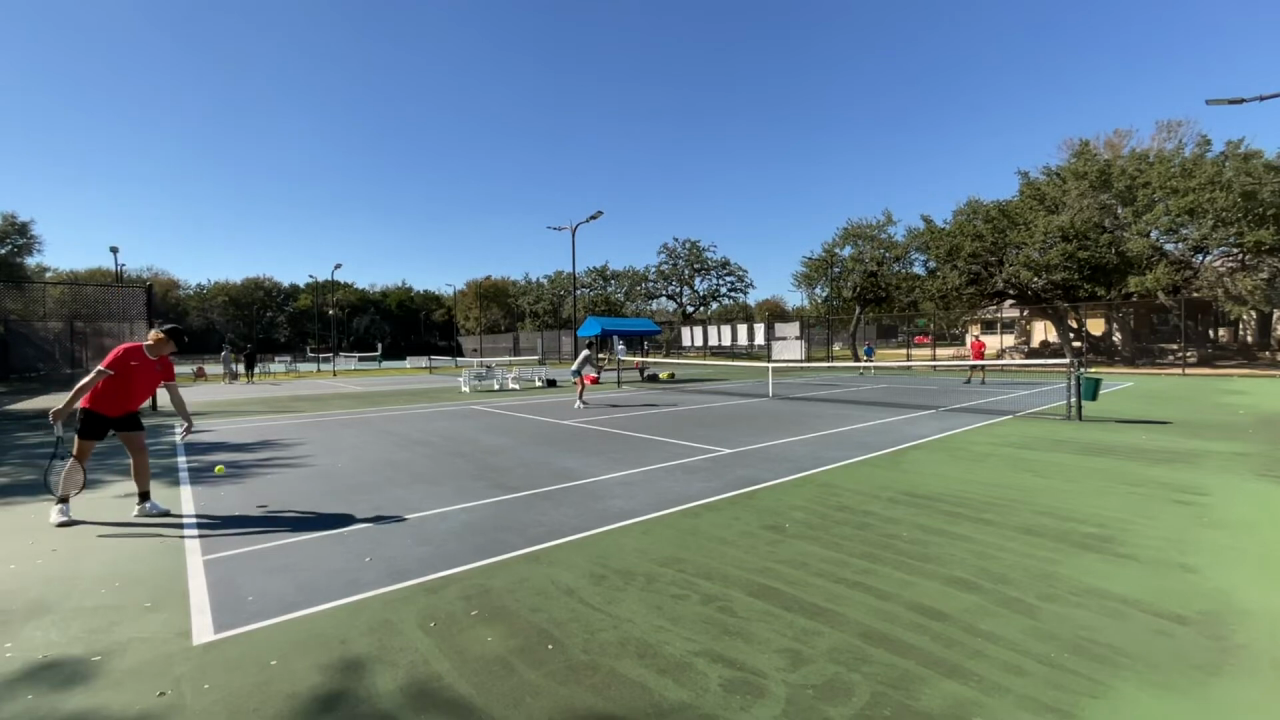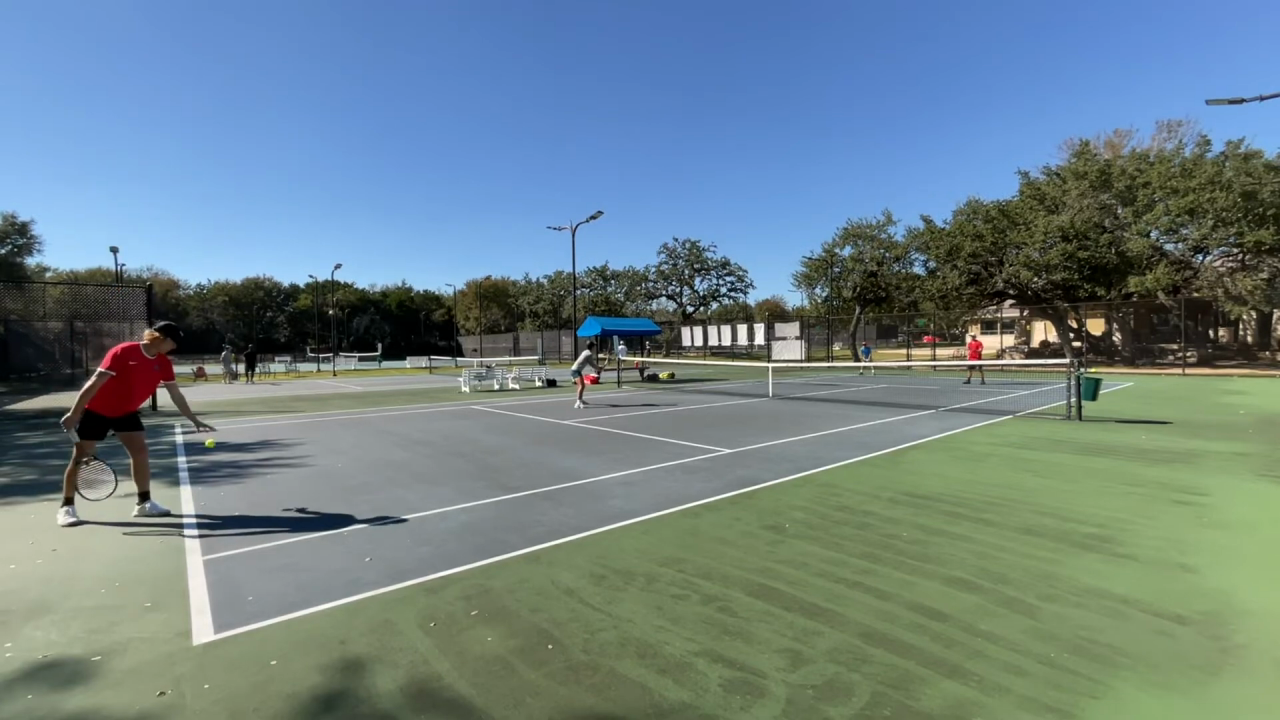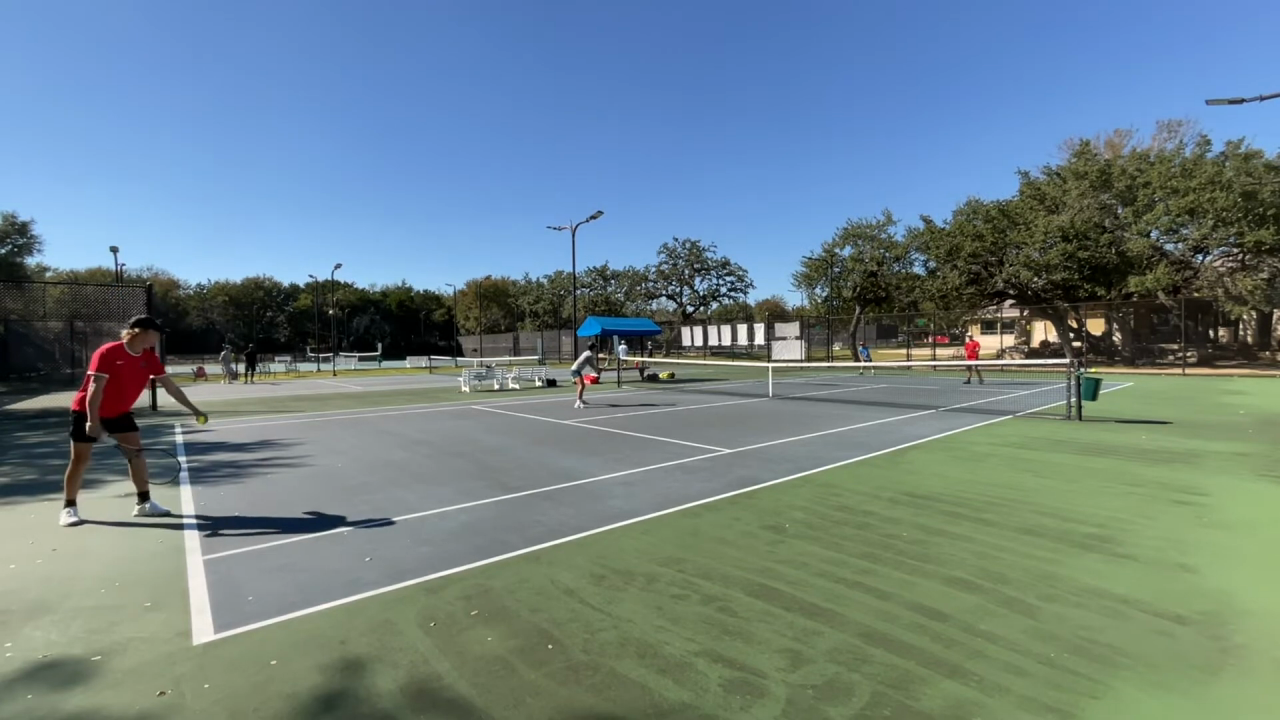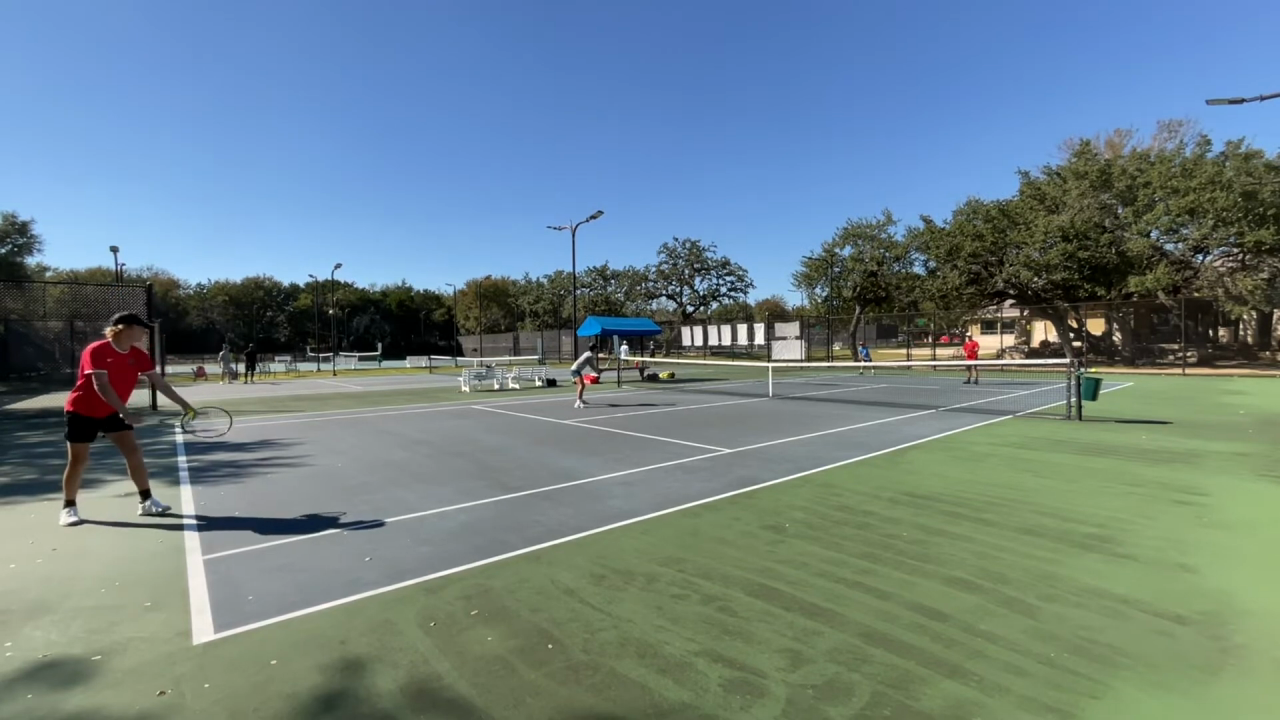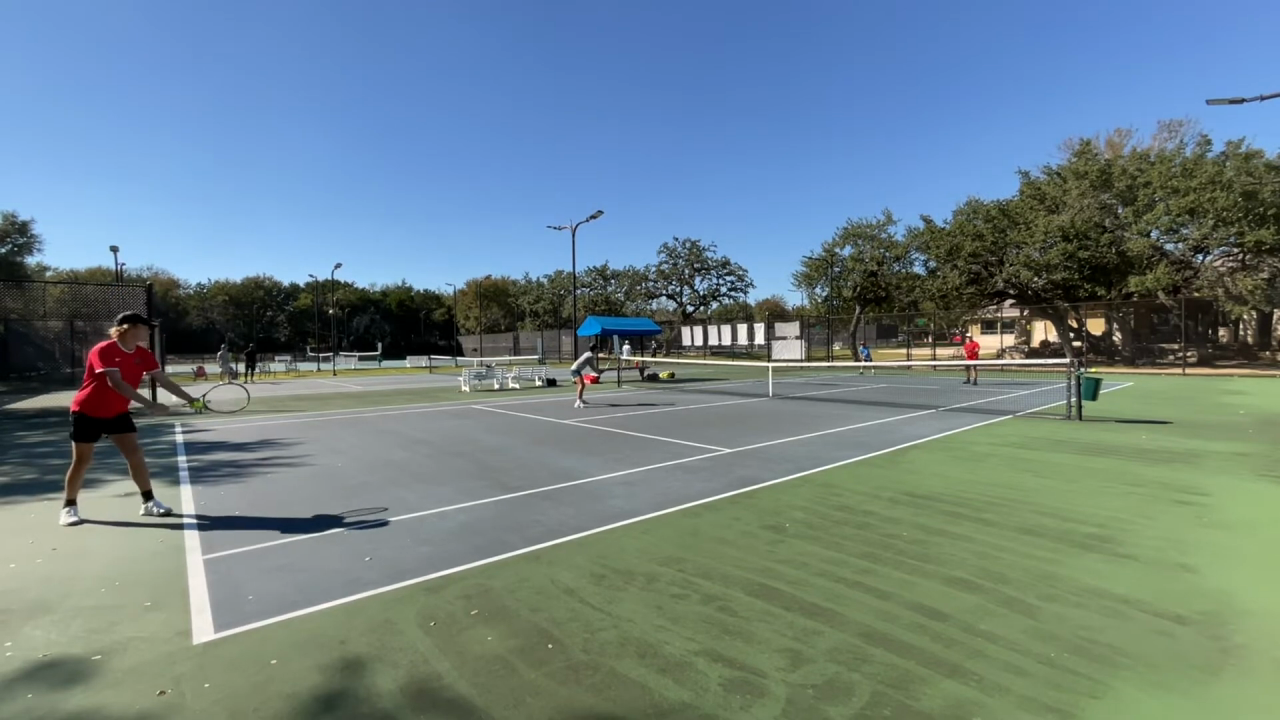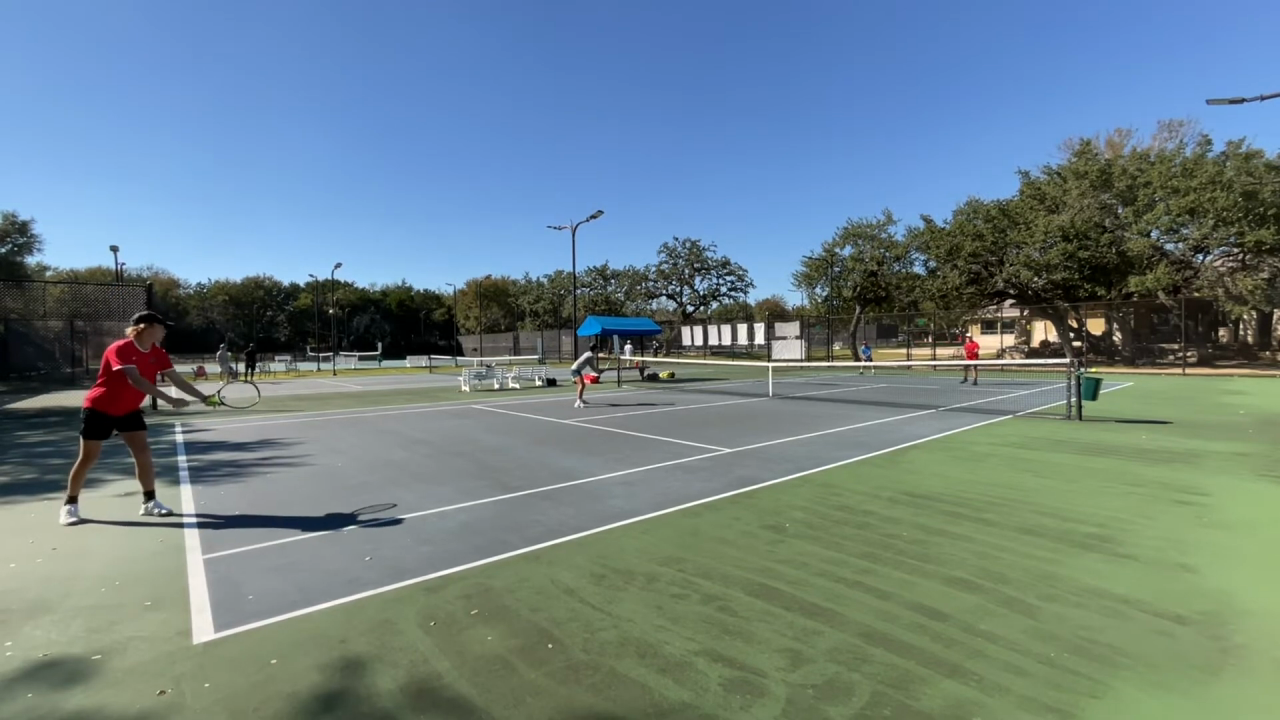
dt=0.2s
person 1, frame 1
left shoulder: (165, 364)
right shoulder: (126, 353)
left elbow: (175, 396)
right elbow: (93, 378)
left wrist: (187, 420)
right wrist: (65, 407)
left hip: (126, 412)
right hip: (95, 410)
left knee: (141, 452)
right knee: (80, 458)
left ankle: (144, 503)
right ankle: (60, 505)
person 1, frame 2
left shoulder: (163, 362)
right shoulder: (123, 352)
left elbow: (175, 395)
right elbow: (95, 382)
left wrist: (194, 420)
right wrist: (74, 412)
left hip: (126, 412)
right hip: (96, 411)
left knee: (140, 452)
right knee: (81, 458)
left ankle: (144, 503)
right ankle: (67, 507)
person 1, frame 3
left shoulder: (150, 358)
right shoulder: (107, 353)
left elbow: (170, 386)
right elbow: (95, 387)
left wrist: (194, 409)
right wrist: (92, 420)
left hip: (119, 414)
right hip: (87, 412)
left knee: (137, 453)
right knee: (80, 460)
left ankle: (144, 503)
right ankle: (69, 508)
person 1, frame 4
left shoulder: (138, 356)
right shoulder: (96, 351)
left elbow: (160, 383)
right elbow: (101, 385)
left wrist: (184, 404)
right wrist: (124, 410)
left hip: (113, 413)
right hip: (82, 412)
left knee: (134, 453)
right knee: (78, 461)
left ankle: (147, 501)
right ankle: (68, 508)
person 1, frame 5
left shoulder: (143, 355)
right shoulder: (103, 351)
left elbow: (163, 381)
right elbow: (115, 383)
left wrist: (190, 399)
right wrist: (147, 403)
left hip: (117, 413)
right hip: (87, 412)
left knee: (135, 454)
right knee: (82, 461)
left ankle: (149, 502)
right ankle: (69, 507)
person 1, frame 6
left shoulder: (158, 354)
right shoulder: (120, 349)
left elbow: (177, 380)
right elbow: (135, 380)
left wrist: (203, 397)
right wrist: (169, 400)
left hip: (128, 410)
right hip: (99, 409)
left knee: (143, 452)
right knee: (88, 458)
left ankle: (149, 502)
right ankle: (70, 505)
